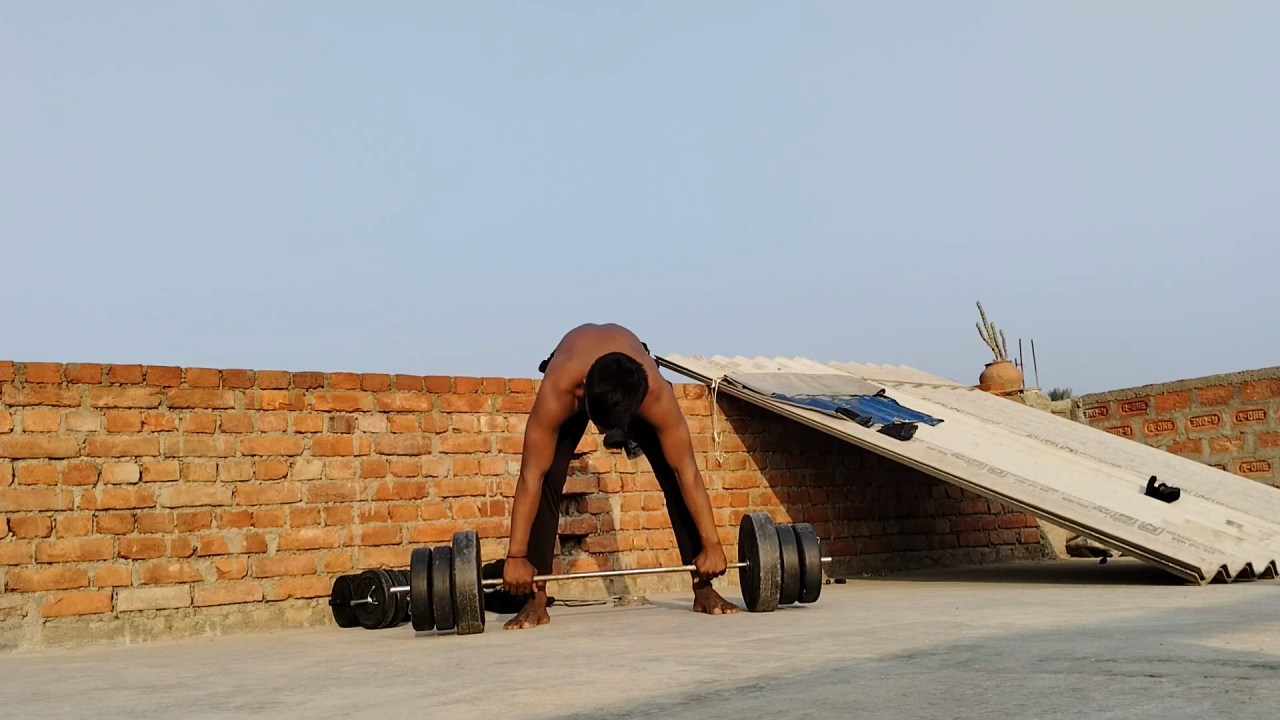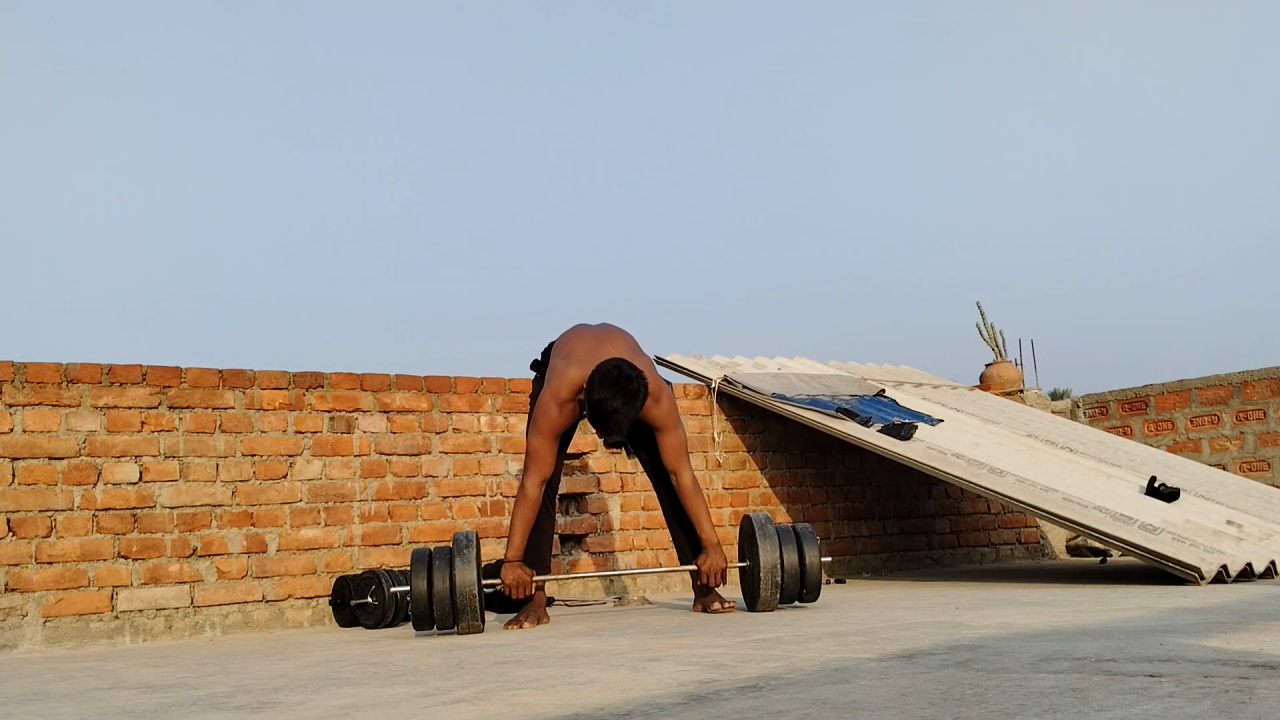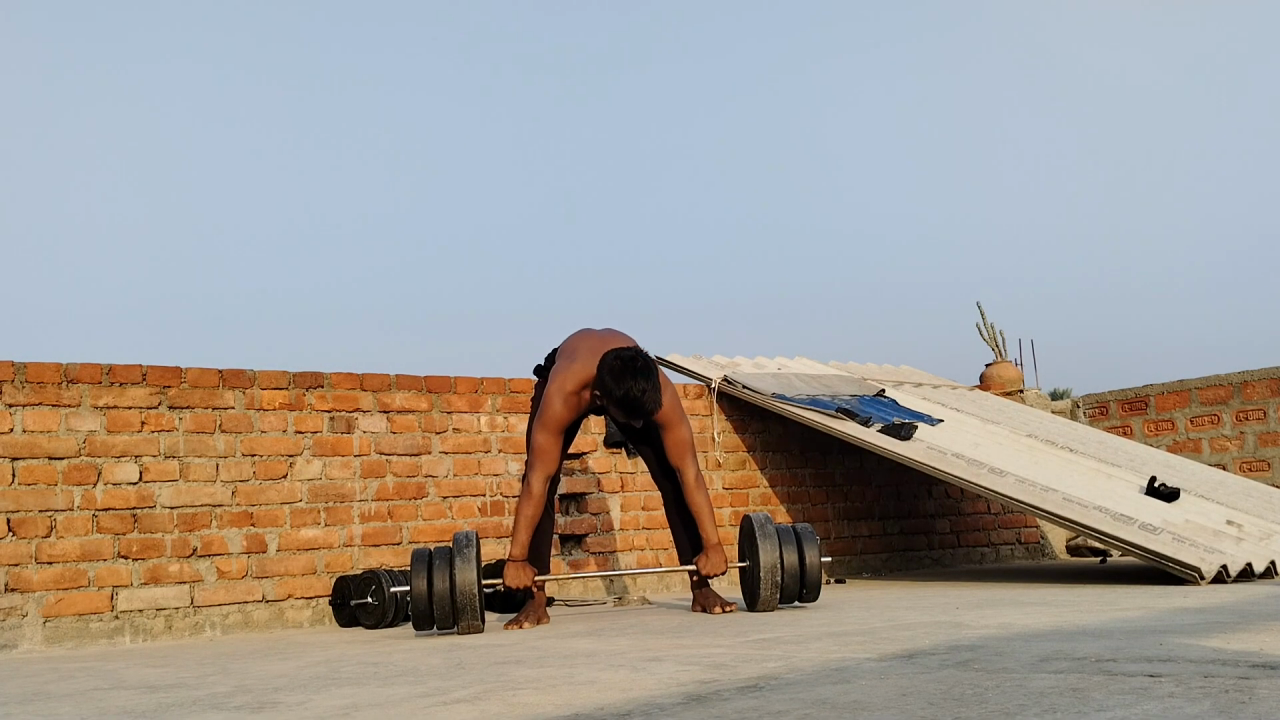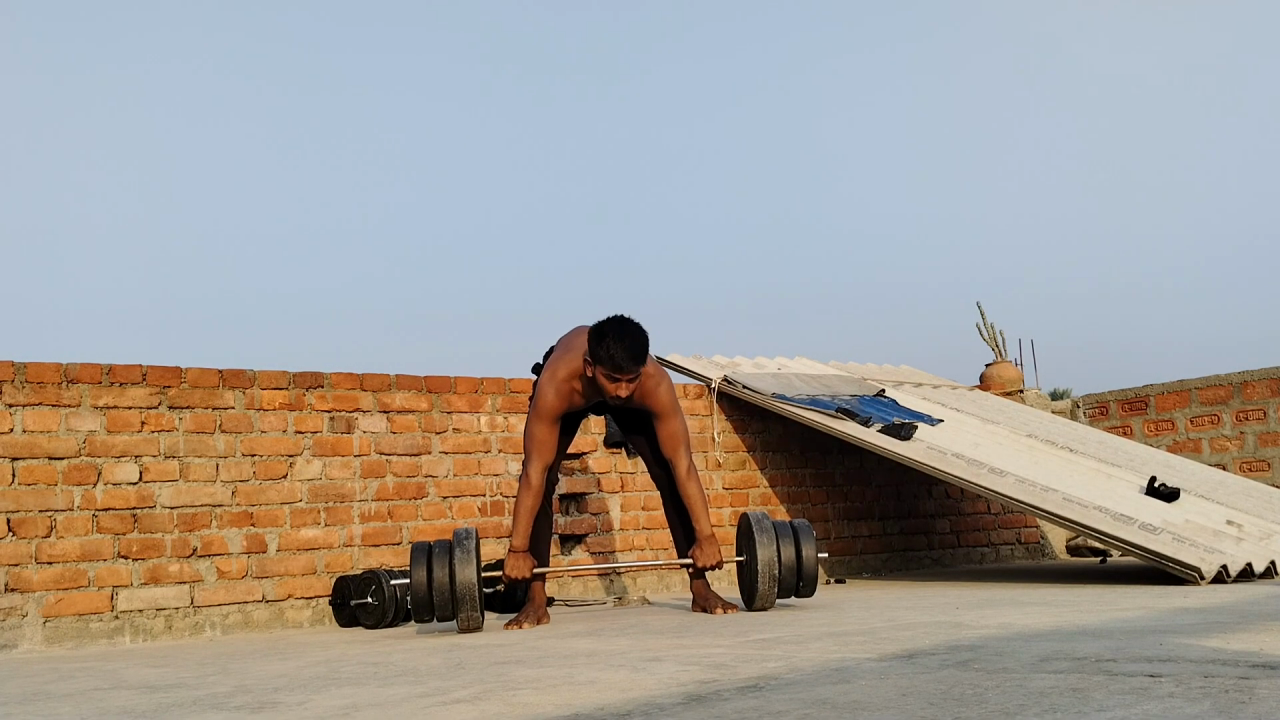
dt=0.5s
person 1, frame 1
left shoulder: (656, 393)
right shoulder: (558, 392)
left elbow: (686, 471)
right elbow: (532, 476)
left wrist: (712, 545)
right wrist: (516, 556)
left hip: (633, 380)
right hip: (573, 376)
left knee: (673, 476)
right knee: (548, 480)
left ankle: (702, 588)
right ankle: (536, 598)
person 1, frame 2
left shoulder: (656, 395)
right shoulder: (559, 397)
left elbow: (681, 473)
right elbow: (534, 482)
left wrist: (711, 546)
right wrist: (513, 560)
left hip: (628, 380)
left knee: (665, 476)
right knee: (546, 480)
left ankle: (702, 588)
right ankle: (535, 599)
person 1, frame 3
left shoulder: (659, 390)
right shoulder: (563, 393)
left elbow: (688, 471)
right elbow: (537, 480)
left wrist: (712, 545)
right wrist: (517, 558)
left hip: (633, 386)
right hip: (571, 384)
left knee: (671, 475)
right knee: (543, 477)
left ankle: (700, 589)
right ankle: (536, 599)
person 1, frame 4
left shoulder: (655, 382)
right shoulder: (556, 382)
left elbow: (681, 464)
right elbow: (535, 471)
left wrist: (705, 537)
right wrist: (518, 549)
right hip: (570, 395)
left knee: (668, 474)
right knee: (542, 478)
left ankle: (700, 589)
right ankle: (536, 600)
